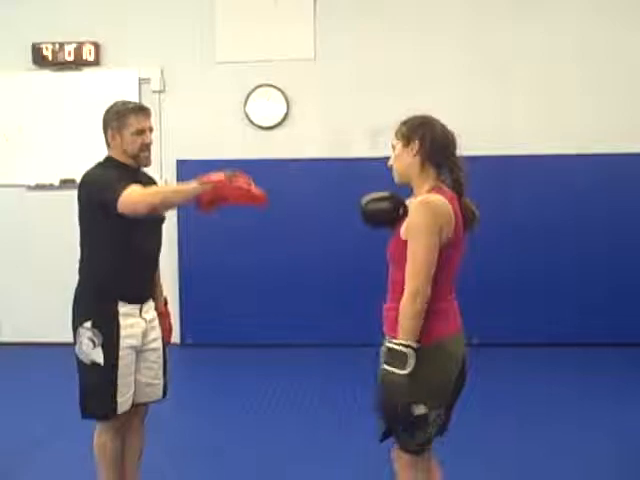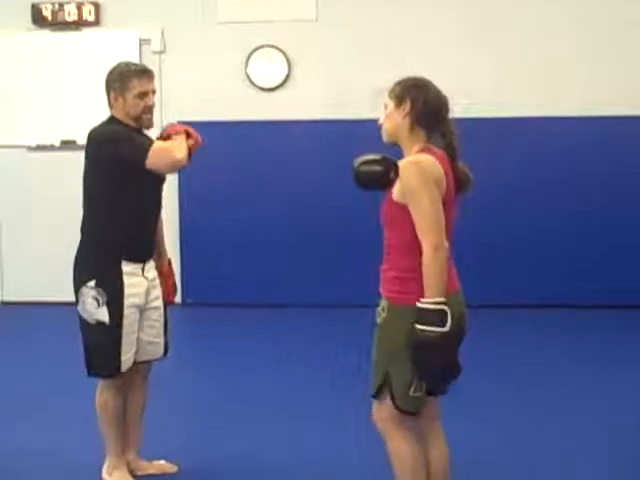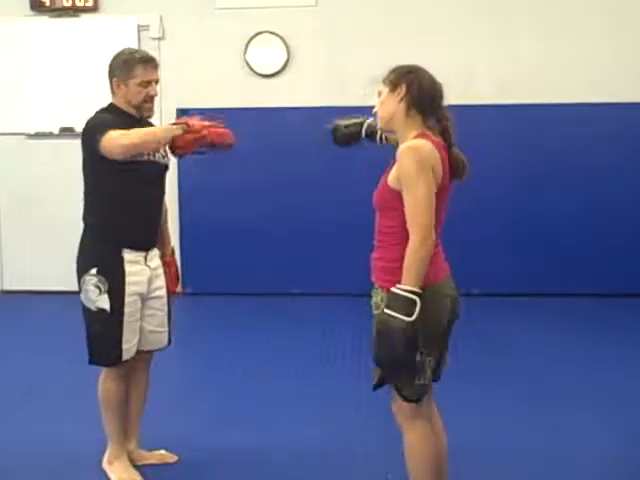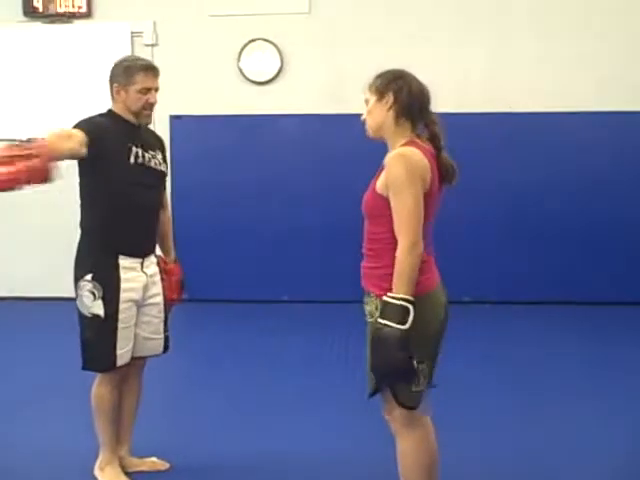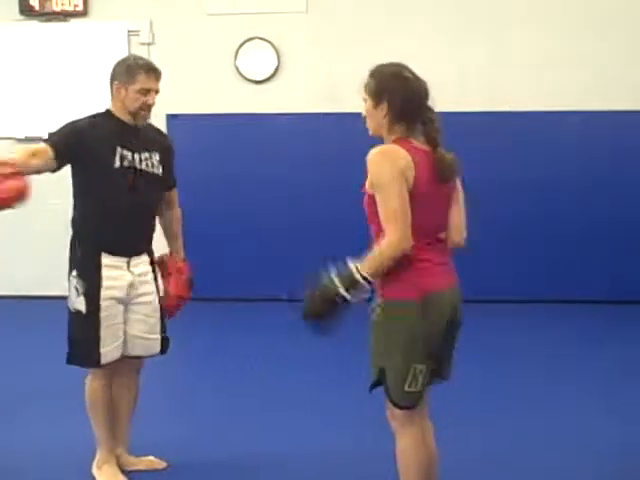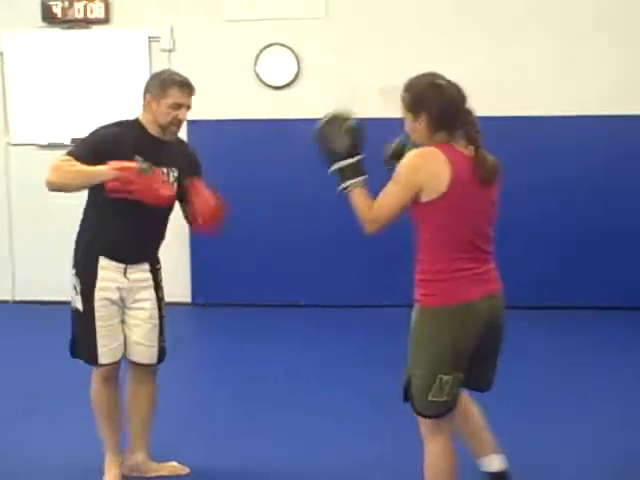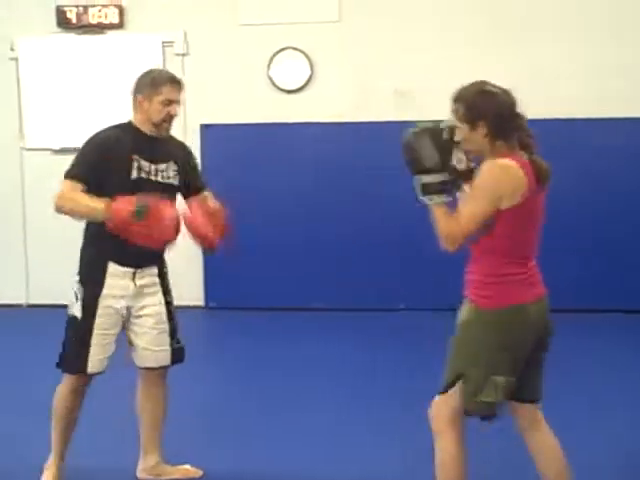
dt=0.3s
person 1, frame 1
left shoulder: (146, 182)
right shoulder: (99, 180)
right elbow: (141, 203)
left wrist: (159, 302)
right wrist: (202, 187)
left hip: (144, 312)
right hip: (107, 315)
left knee: (137, 410)
right knee: (112, 416)
person 1, frame 2
left shoulder: (145, 141)
right shoulder: (107, 138)
right elbow: (173, 159)
left wrist: (163, 260)
right wrist: (179, 138)
left hip: (144, 270)
right hip: (106, 273)
left knee: (140, 368)
right knee: (113, 373)
person 1, frame 3
left shoulder: (153, 131)
right shoulder: (102, 124)
right elbow: (122, 146)
left wrist: (166, 251)
right wrist: (180, 129)
left hip: (149, 259)
right hip: (111, 261)
left knee: (142, 357)
right knee: (116, 362)
left ankle: (133, 444)
person 1, frame 4
left shoulder: (153, 141)
right shoulder: (101, 130)
left wrist: (169, 259)
left hip: (145, 266)
right hip: (106, 267)
left knee: (137, 363)
right knee: (110, 368)
person 1, frame 5
left shoulder: (159, 141)
right shoulder: (87, 132)
left elbow: (169, 204)
right elbow: (39, 155)
left wrist: (178, 258)
left hip: (142, 265)
right hip: (97, 265)
left knee: (132, 362)
right knee: (102, 364)
person 1, frame 6
left shoulder: (182, 153)
right shoulder: (110, 138)
left elbow: (198, 212)
right elbow: (55, 177)
left wrist: (206, 209)
right wrist: (108, 171)
left hip: (144, 271)
right hip: (99, 267)
left knee: (145, 365)
right knee: (104, 367)
person 1, frame 7
left shoulder: (178, 152)
right shoulder: (106, 144)
left elbow: (204, 203)
right elbow: (64, 200)
right wrist: (113, 211)
left hip: (151, 276)
right hip: (104, 274)
left knee: (155, 369)
right knee: (78, 374)
person 2, frame 1
left shoulder: (428, 207)
right shoulder: (442, 201)
left elbow: (417, 292)
left wrist: (397, 364)
right wrist: (401, 216)
left hip: (424, 347)
right hip: (440, 341)
person 2, frame 2
left shoulder: (416, 166)
right shoulder: (433, 160)
left elbow: (435, 247)
left wrist: (433, 321)
right wrist: (393, 176)
left hip: (413, 308)
right hip: (430, 302)
left knee: (390, 418)
right knee: (422, 418)
person 2, frame 3
left shoulder: (414, 153)
right shoulder: (427, 145)
left elbow: (422, 238)
left wrist: (402, 311)
right wrist: (369, 130)
left hip: (407, 293)
right hip: (424, 290)
left knee: (409, 409)
right knee: (417, 404)
person 2, frame 4
left shoulder: (402, 160)
right shoulder: (422, 154)
left elbow: (410, 246)
right elbow: (442, 178)
left wrist: (395, 317)
left hip: (402, 301)
right hip: (420, 296)
left knee: (403, 416)
right knee: (412, 411)
person 2, frame 5
left shoulder: (384, 159)
right shoulder: (439, 157)
left elbow: (397, 241)
right elbow: (457, 235)
left wrist: (342, 281)
left hip: (408, 300)
right hip: (441, 292)
left knee: (404, 415)
right knee: (412, 408)
person 2, frame 6
left shoulder: (422, 161)
right shoulder: (484, 163)
left elbow: (372, 221)
left wrist: (346, 164)
left hip: (444, 308)
right hip: (488, 299)
left knee: (434, 424)
right knee: (450, 395)
person 2, frame 7
left shoulder: (498, 172)
right shoulder: (526, 167)
left elbow: (451, 238)
left wrist: (431, 180)
right wrist: (454, 177)
left hip: (495, 312)
right hip: (530, 306)
left knee: (444, 417)
right knee: (528, 418)
